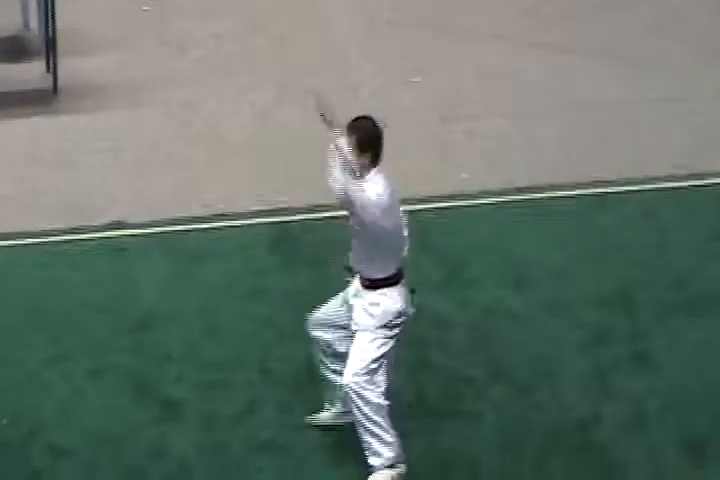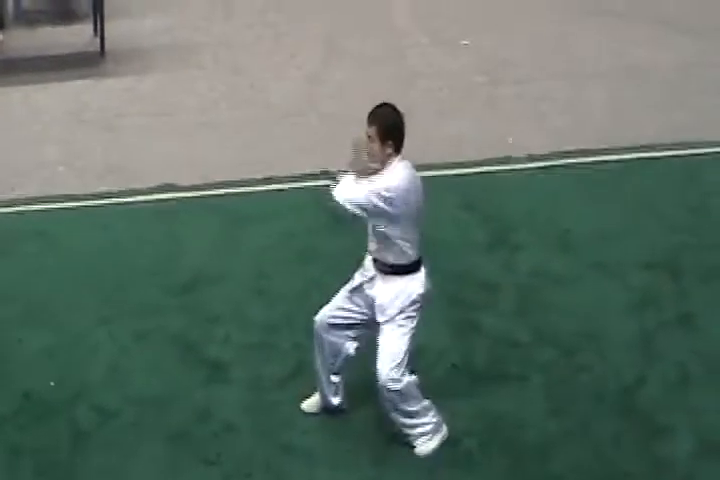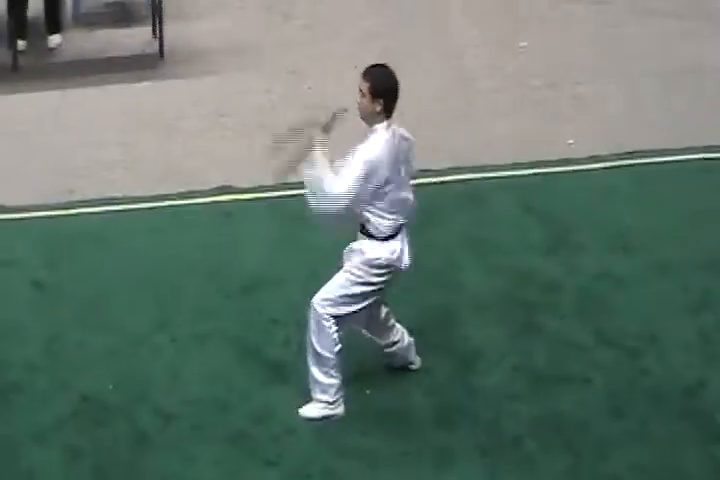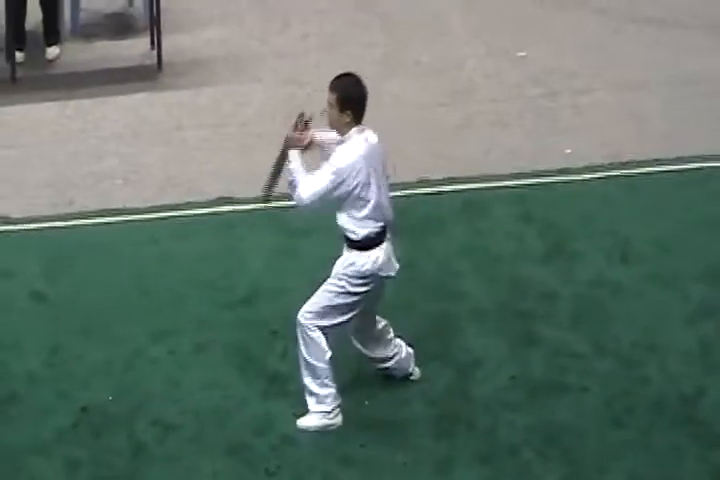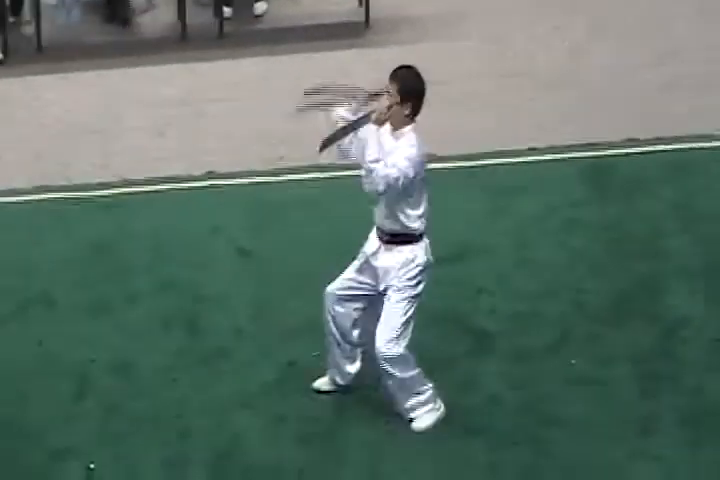
dt=1s
person 1, frame 1
left shoulder: (375, 192)
right shoulder: (365, 183)
left elbow: (351, 197)
left wrist: (337, 149)
left hip: (383, 300)
right hip: (362, 288)
left knee: (359, 380)
right knee: (323, 327)
right ankle: (343, 406)
person 1, frame 2
left shoulder: (399, 181)
right shoulder: (389, 172)
left elbow: (349, 198)
right elbow: (358, 190)
left wrist: (355, 179)
right wrist: (360, 177)
left hip: (401, 284)
right hip: (374, 272)
left knee: (389, 374)
right knee: (327, 322)
left ankle: (429, 428)
right ankle: (330, 395)
person 1, frame 3
left shoulder: (374, 151)
right shoulder: (400, 137)
left elbow: (331, 201)
left wrist: (317, 161)
left hip: (378, 251)
right hip: (389, 241)
left knee: (324, 310)
right knee: (367, 308)
left ankle: (328, 399)
right ankle: (404, 352)
person 1, frame 4
left shoulder: (348, 159)
right shoulder: (367, 139)
left elbow: (304, 195)
right elbow: (336, 142)
left wrist: (294, 154)
right wrist: (314, 139)
left hip: (362, 258)
right hip: (374, 250)
left knee: (310, 320)
right knee: (361, 320)
left ankle: (324, 409)
right ankle: (403, 363)
person 1, frame 5
left shoulder: (408, 151)
right shoulder: (385, 133)
left elbow: (376, 182)
right elbow: (348, 146)
left wrist: (373, 130)
right wrist: (352, 124)
left hip: (404, 256)
right hip: (380, 244)
left knee: (388, 346)
right knee: (338, 297)
left ankle: (426, 405)
right ankle: (341, 375)
